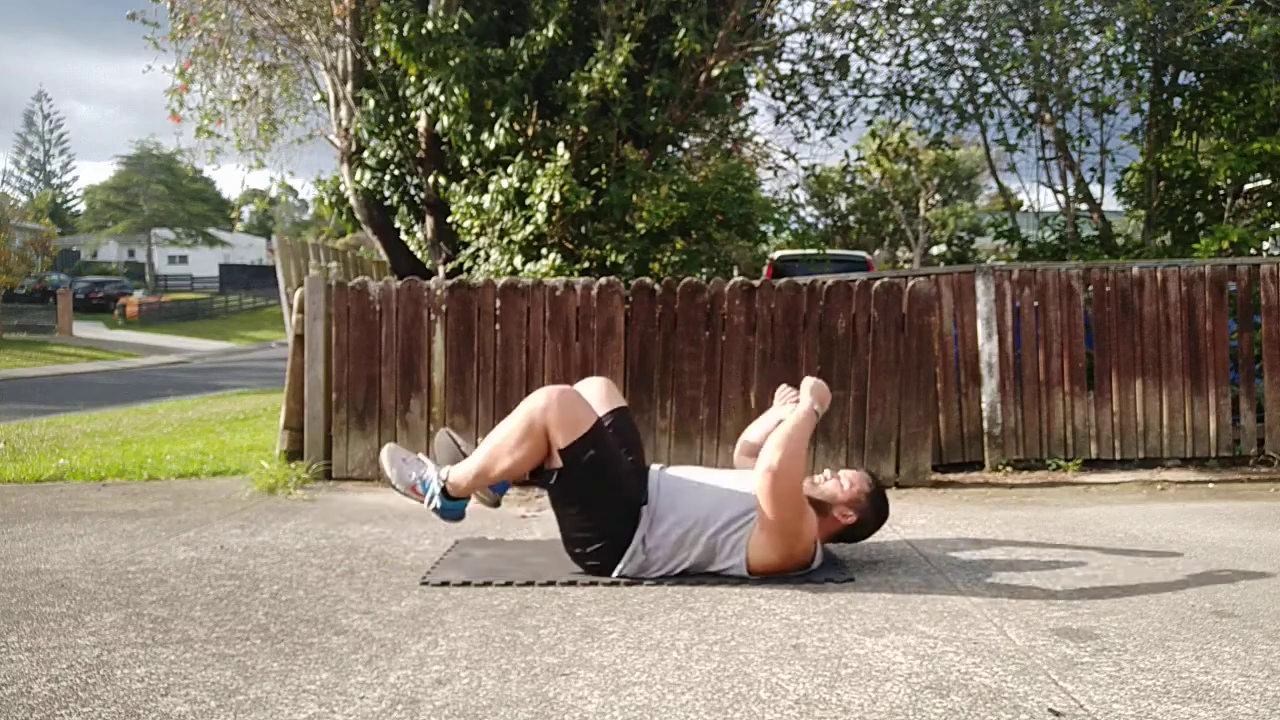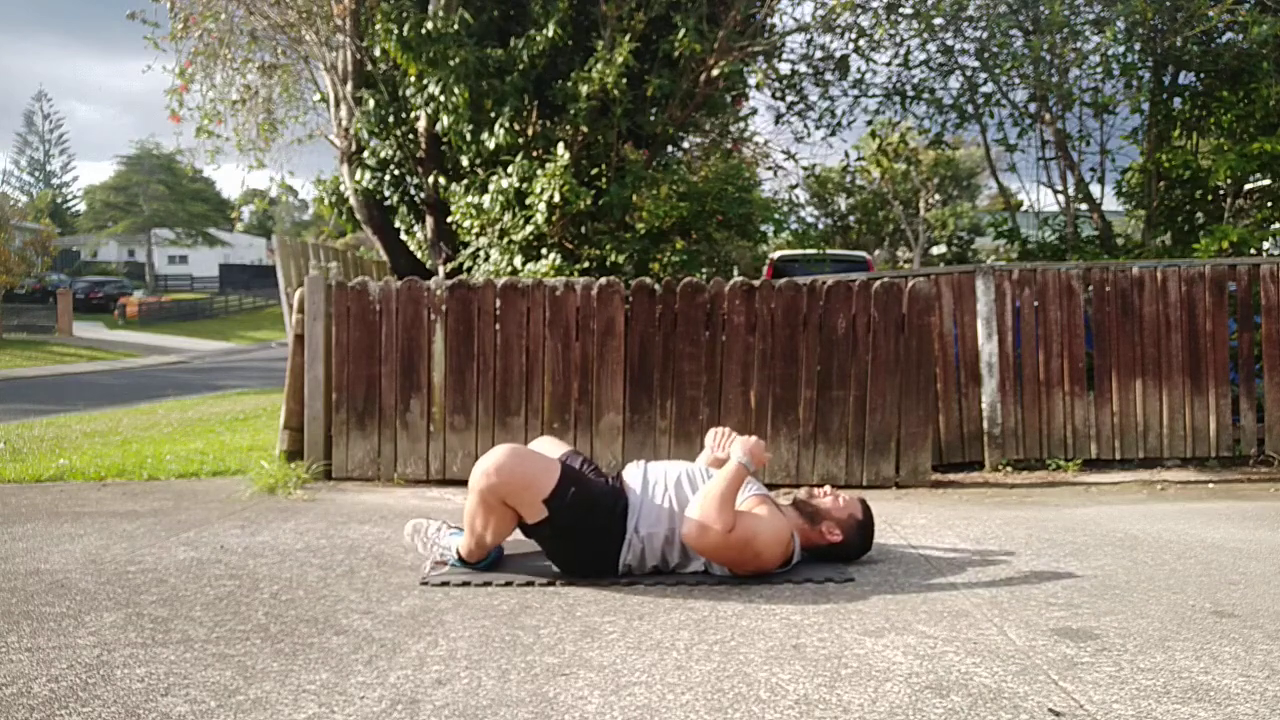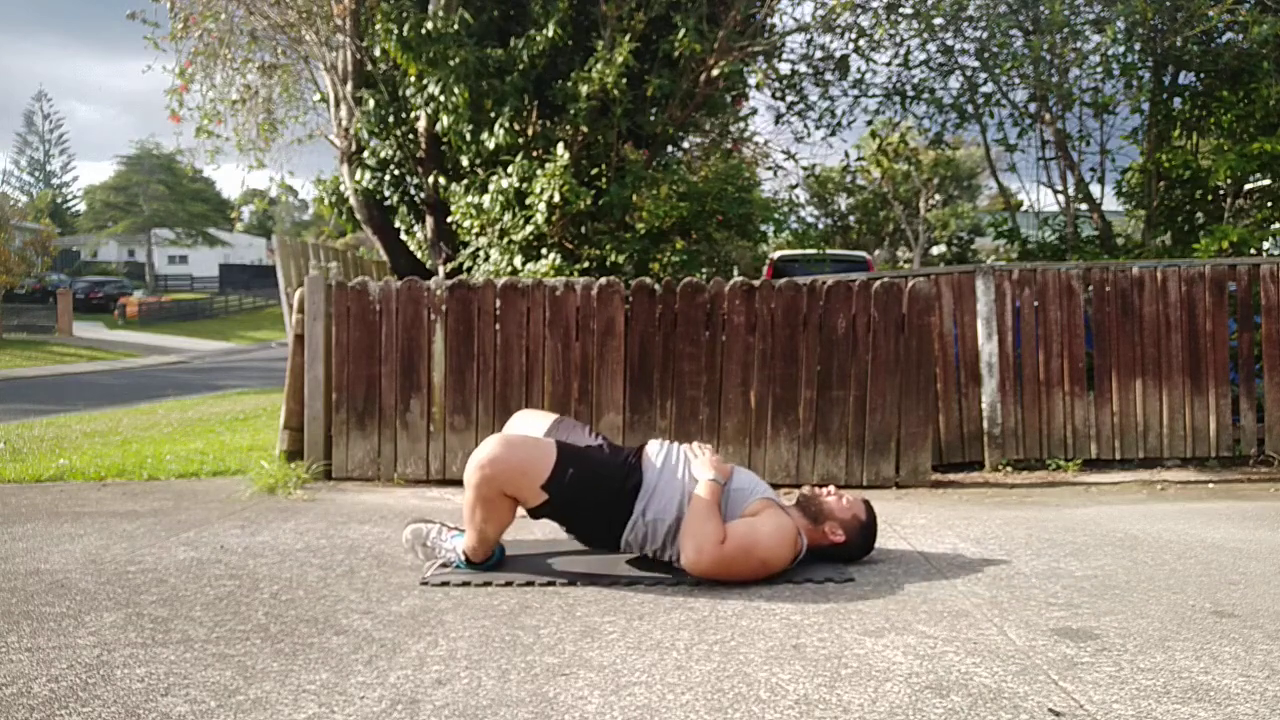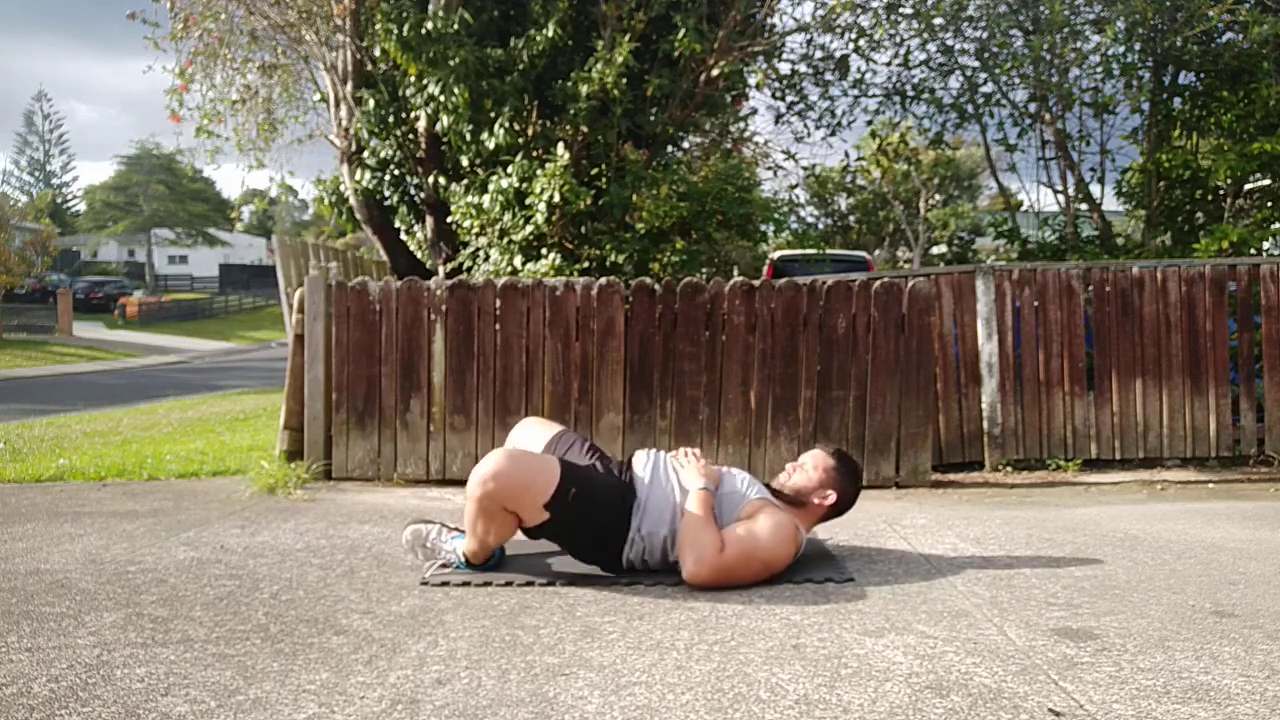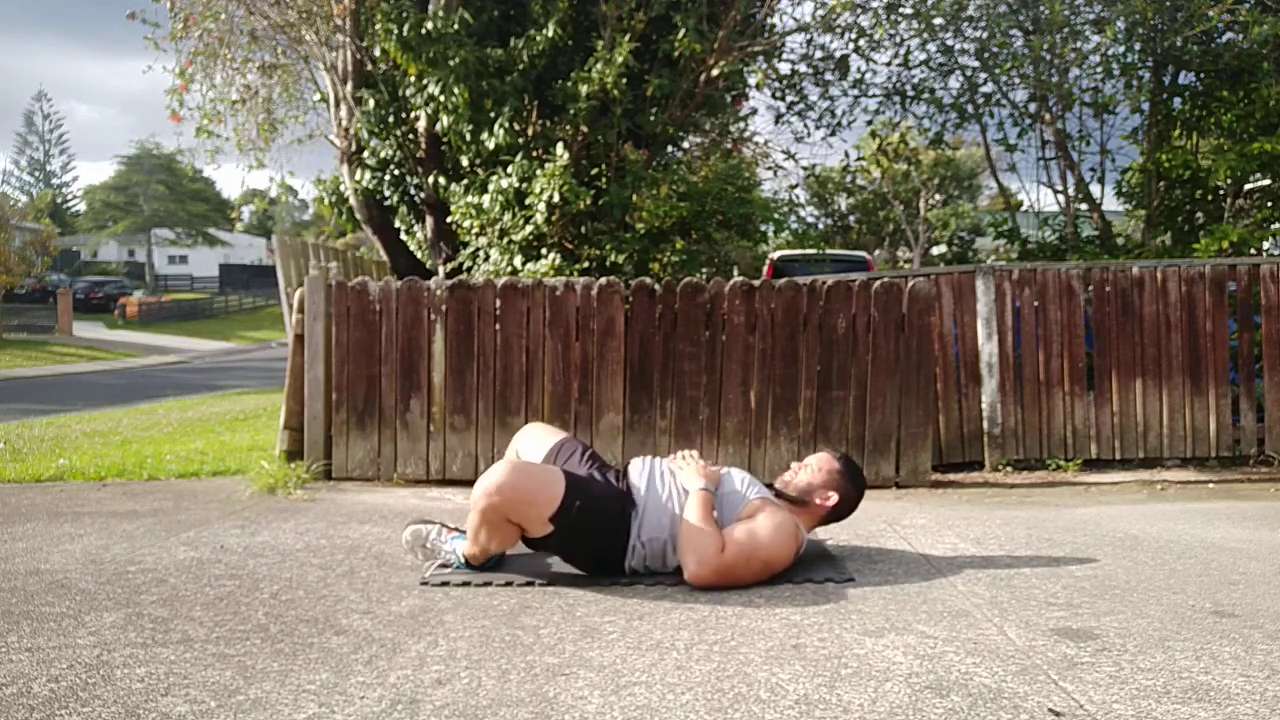
dt=1s
person 1, frame 1
left shoulder: (797, 541)
right shoulder: (785, 507)
left elbow: (771, 477)
right elbow: (749, 448)
left wrist: (809, 411)
right wrist: (785, 412)
left hip: (617, 534)
right hip: (635, 490)
left knee: (551, 403)
right knee: (594, 389)
left ankle: (449, 490)
right ankle: (487, 475)
person 1, frame 2
left shoulder: (776, 538)
right shoulder: (770, 512)
left elbow: (702, 532)
left wrist: (743, 463)
right wrist: (716, 457)
left hip: (609, 533)
right hip: (616, 497)
left knee: (501, 465)
right knee: (542, 447)
left ankle: (469, 553)
right ankle: (481, 533)
person 1, frame 3
left shoulder: (780, 539)
right shoulder: (774, 513)
left elbow: (698, 556)
left wrist: (710, 480)
right wrist: (710, 470)
left hip: (618, 498)
right hip: (629, 468)
left knee: (493, 457)
right knee: (523, 425)
left ankle: (472, 552)
right ankle: (481, 532)
person 1, frame 4
left shoulder: (780, 533)
right shoulder: (768, 505)
left elbow: (699, 567)
left wrist: (700, 488)
right wrist: (700, 473)
left hip: (615, 518)
right hip: (623, 482)
left knee: (497, 471)
right knee: (528, 431)
left ankle: (471, 554)
right ankle: (481, 534)
person 1, frame 5
left shoulder: (781, 533)
right shoulder: (769, 505)
left elbow: (701, 567)
left wrist: (701, 488)
right wrist: (699, 475)
left hip: (615, 526)
right hip: (621, 486)
left knee: (501, 483)
right knee: (531, 437)
left ankle: (470, 554)
right ankle: (483, 534)
